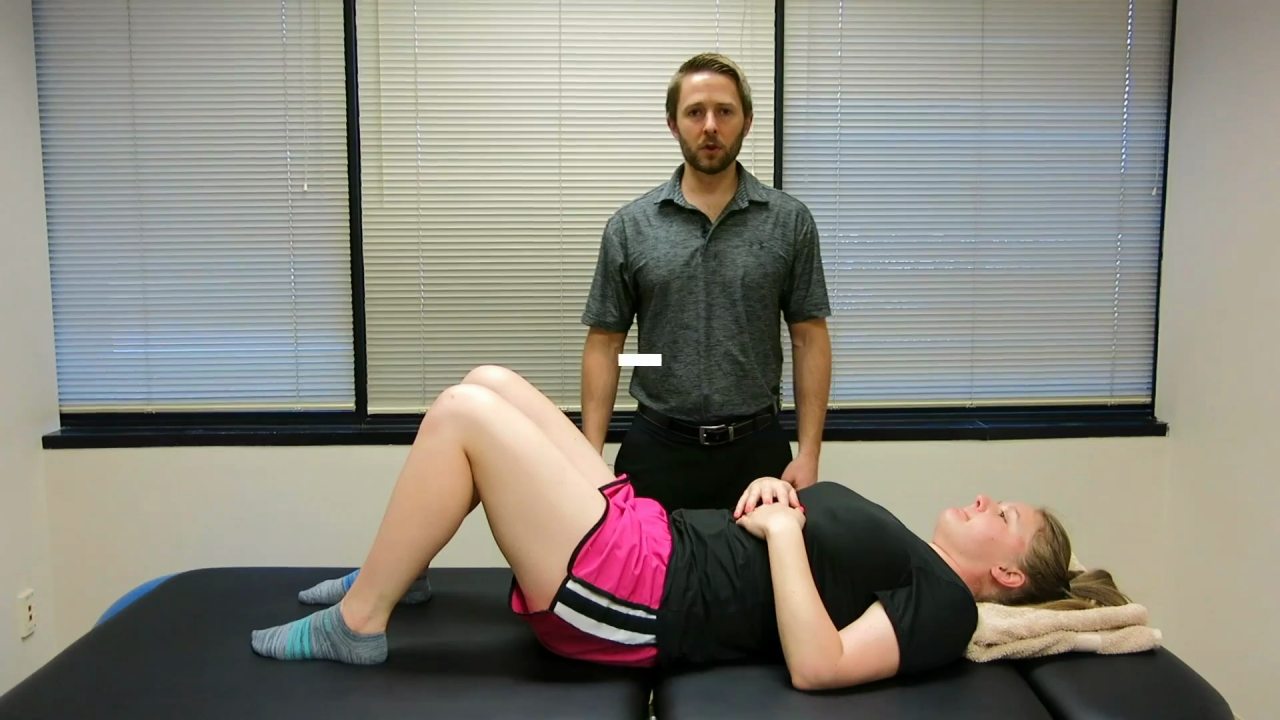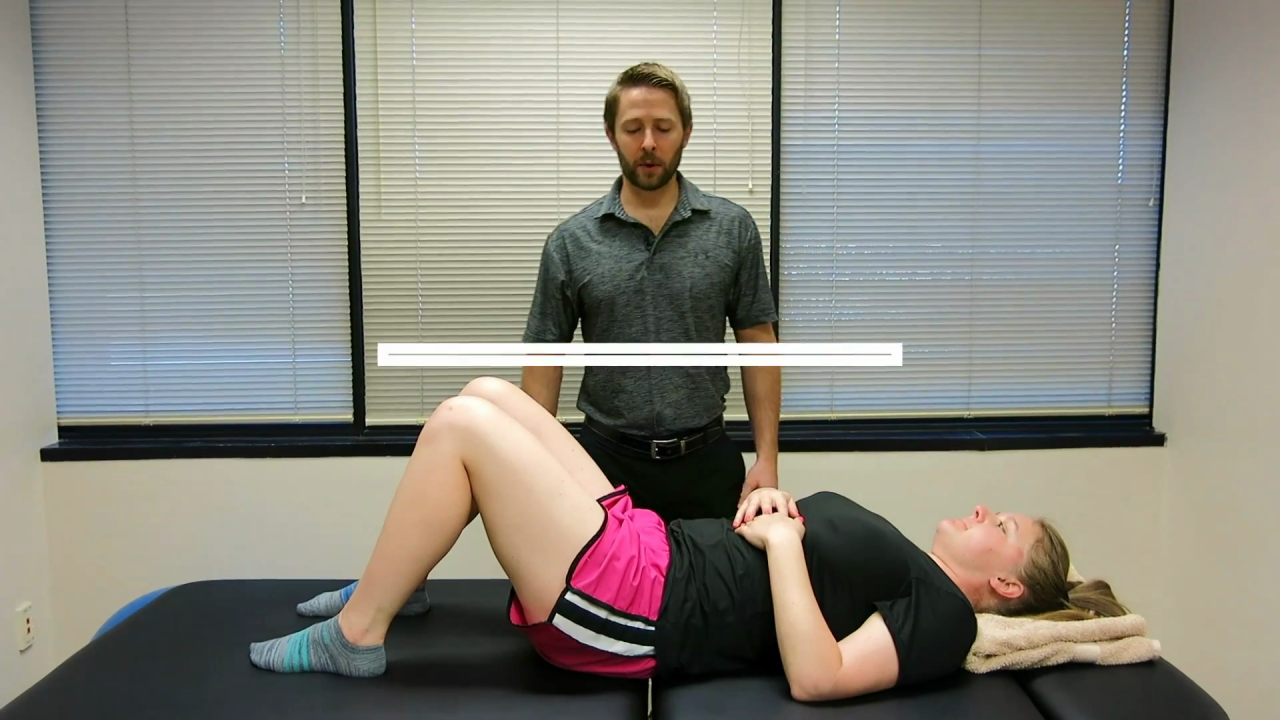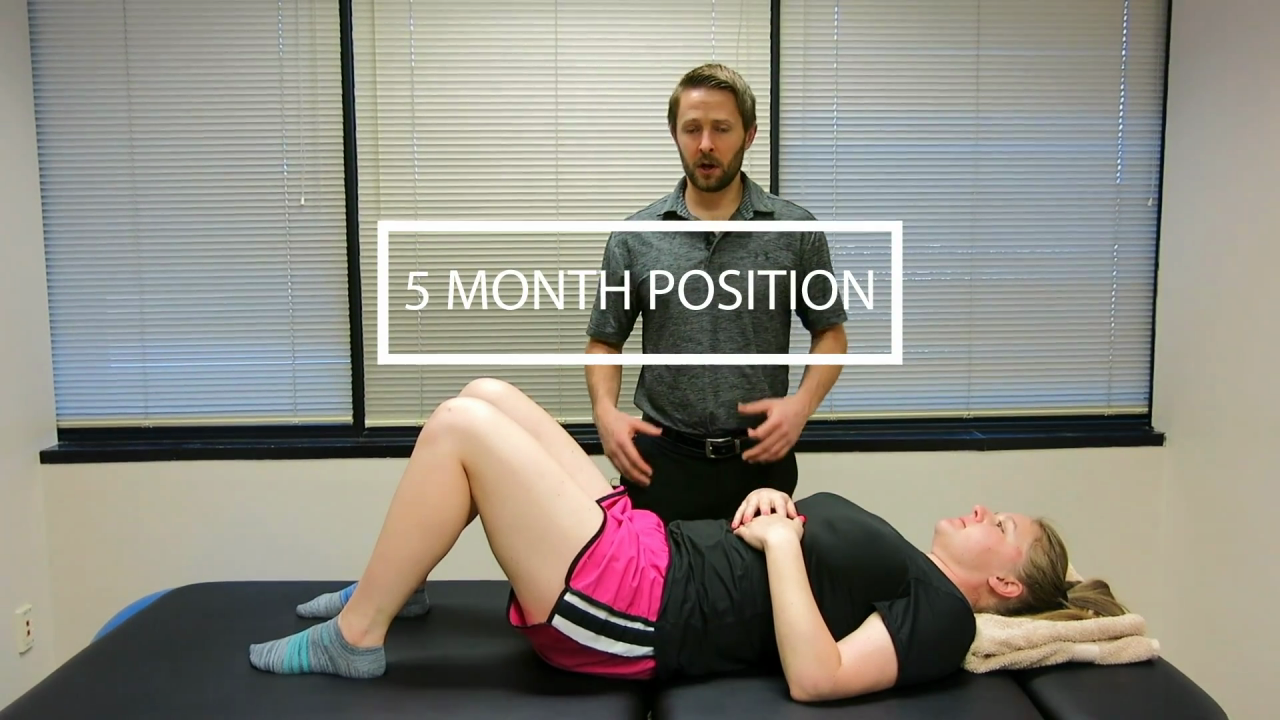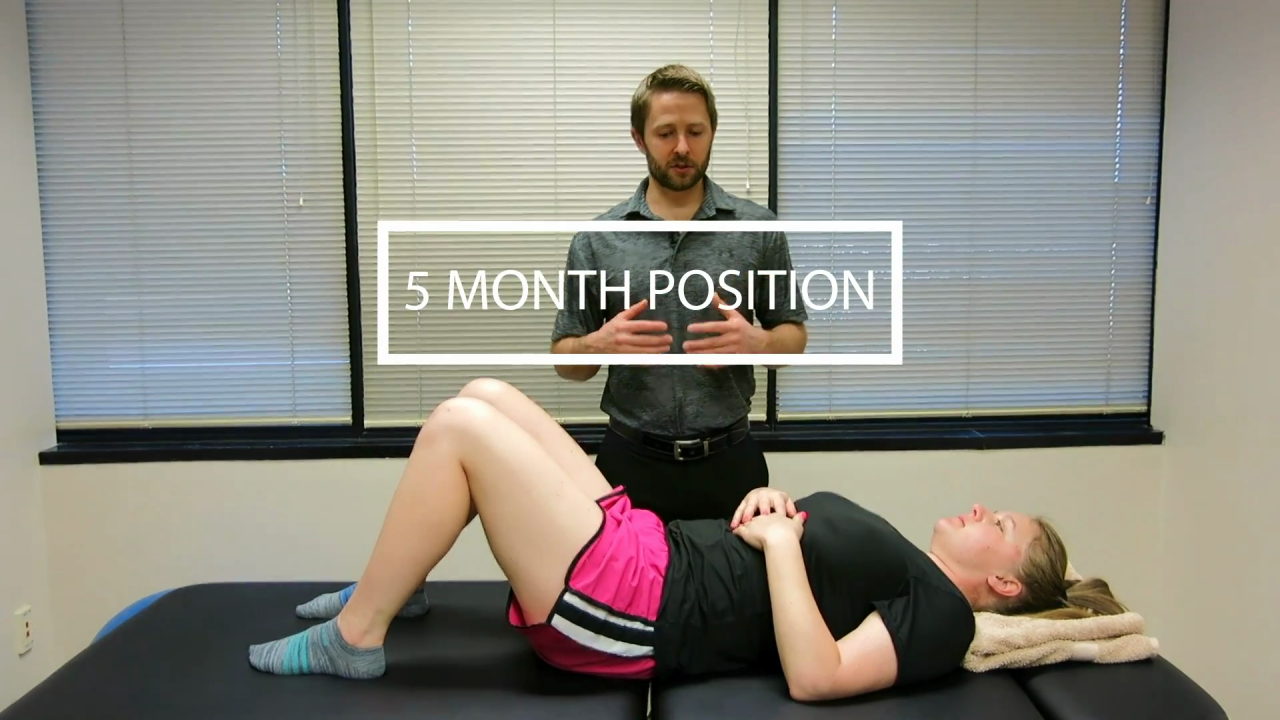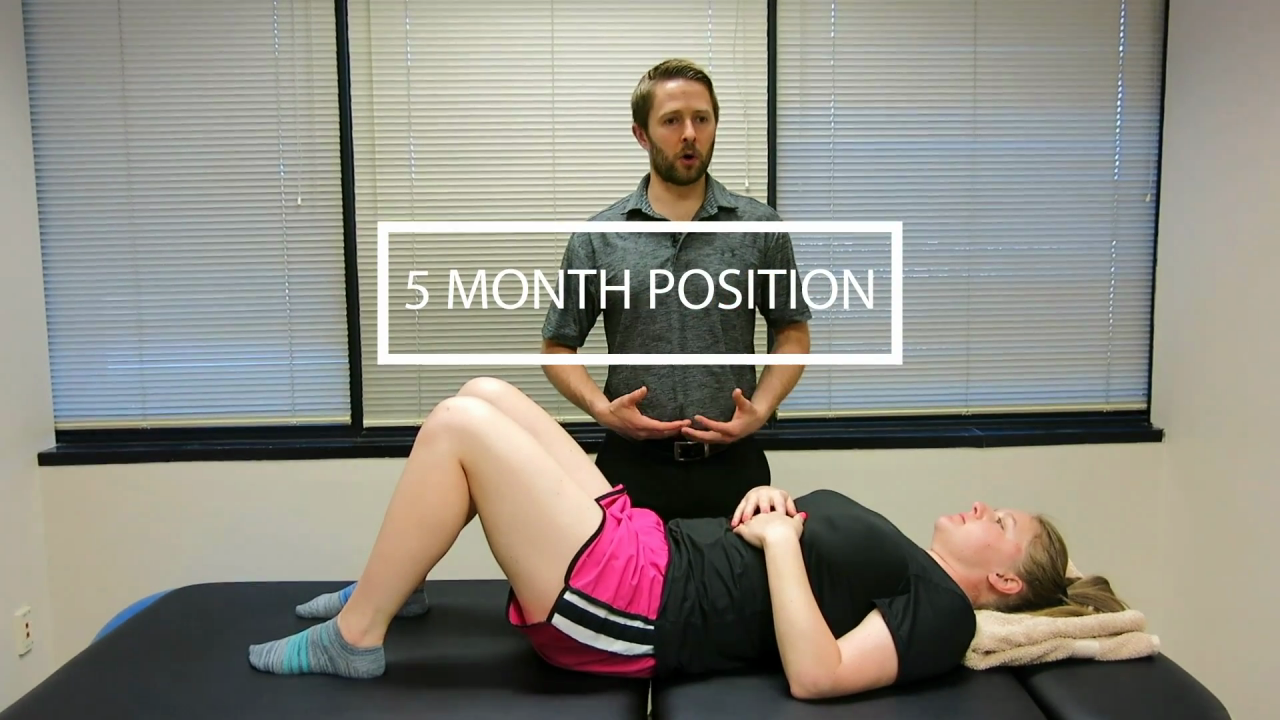
dt=1s
person 1, frame 1
left shoulder: (942, 606)
right shoulder: (907, 561)
left elbow: (816, 665)
left wrist: (783, 530)
right wrist: (774, 493)
left hip: (638, 599)
right hip: (652, 536)
left knee: (463, 414)
right knee: (489, 385)
left ankle: (357, 623)
right ankle: (398, 570)
person 1, frame 2
left shoulder: (942, 617)
right shoulder: (907, 571)
left elbow: (816, 678)
left wrist: (782, 541)
right wrist: (772, 503)
left hip: (635, 610)
right hip: (649, 546)
left knee: (460, 426)
right knee: (486, 394)
left ankle: (356, 635)
right ankle: (396, 582)
person 1, frame 3
left shoulder: (940, 617)
right shoulder: (906, 572)
left elbow: (816, 677)
left wrist: (780, 543)
right wrist: (773, 502)
left hip: (633, 613)
right hip: (648, 546)
left knee: (459, 429)
right knee: (486, 396)
left ankle: (356, 636)
right ankle: (397, 583)
person 1, frame 4
left shoulder: (940, 617)
right shoulder: (905, 572)
left elbow: (814, 677)
left wrist: (780, 542)
right wrist: (771, 501)
left hip: (633, 613)
right hip: (649, 545)
left knee: (459, 426)
right knee: (486, 395)
left ankle: (355, 636)
right ankle: (395, 582)
person 1, frame 5
left shoulder: (941, 614)
right shoulder: (905, 568)
left elbow: (814, 675)
left wrist: (779, 541)
right wrist: (769, 500)
left hip: (633, 611)
right hip: (648, 545)
left knee: (458, 426)
right knee: (484, 394)
left ankle: (355, 636)
right ankle: (395, 582)
person 2, frame 1
left shoulder: (789, 222)
right shoulder: (629, 227)
left elbow: (809, 339)
right elbow: (604, 343)
left wrist: (808, 451)
right wrist: (592, 453)
left hip: (755, 449)
right hip: (658, 449)
person 2, frame 2
left shoulder: (733, 229)
right shoulder: (571, 241)
left elbow: (756, 343)
right elbow: (545, 358)
left wrist: (765, 456)
left hip: (706, 460)
right hip: (609, 463)
person 2, frame 3
left shoulder: (795, 230)
right shoulder: (634, 237)
left elbow: (829, 333)
right elbow: (603, 342)
left wrist: (801, 404)
right wrist: (605, 411)
left hip: (760, 459)
right hip: (665, 461)
person 2, frame 4
left shoulder: (757, 229)
right shoulder: (598, 239)
left elbow: (793, 334)
right elbow: (566, 361)
left wrist: (758, 342)
right wrist: (598, 346)
left hip: (728, 462)
right hip: (633, 463)
person 2, frame 5
left shoulder: (760, 227)
right shoulder: (597, 238)
left elbow: (791, 334)
right elbow: (557, 346)
left wrist: (762, 410)
right wrist: (602, 408)
left hip: (731, 461)
right hip: (635, 465)
